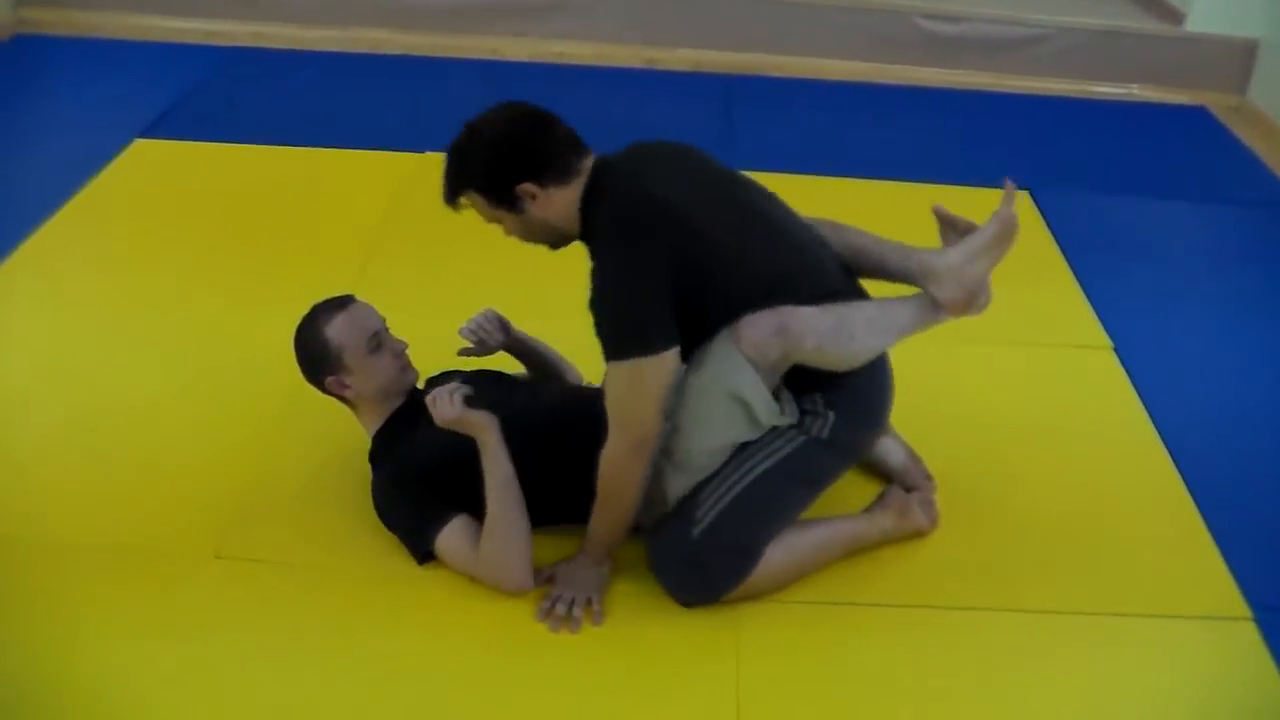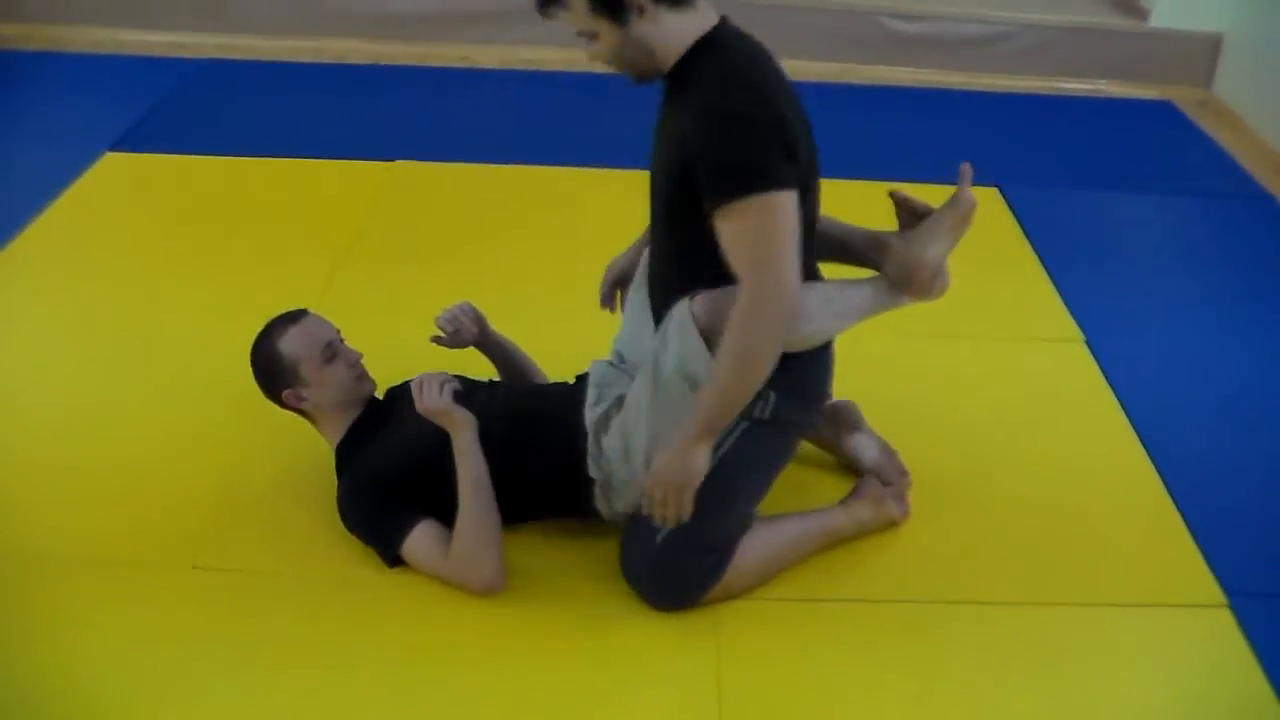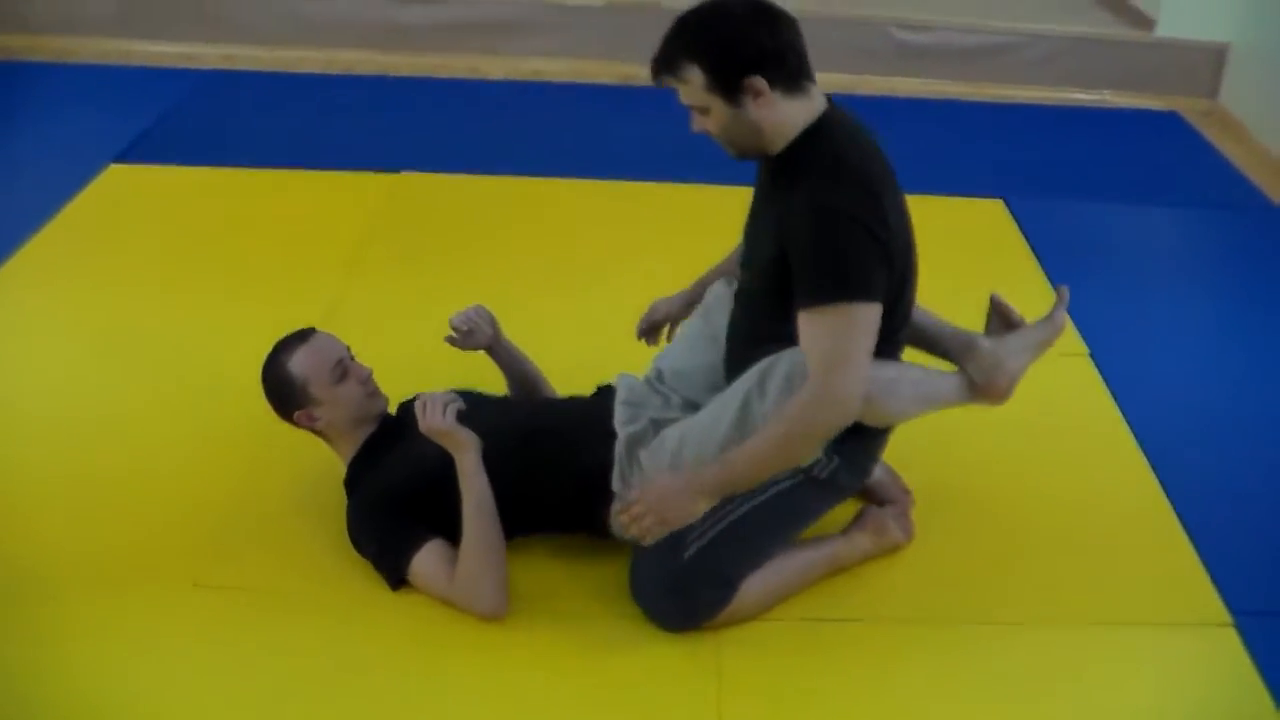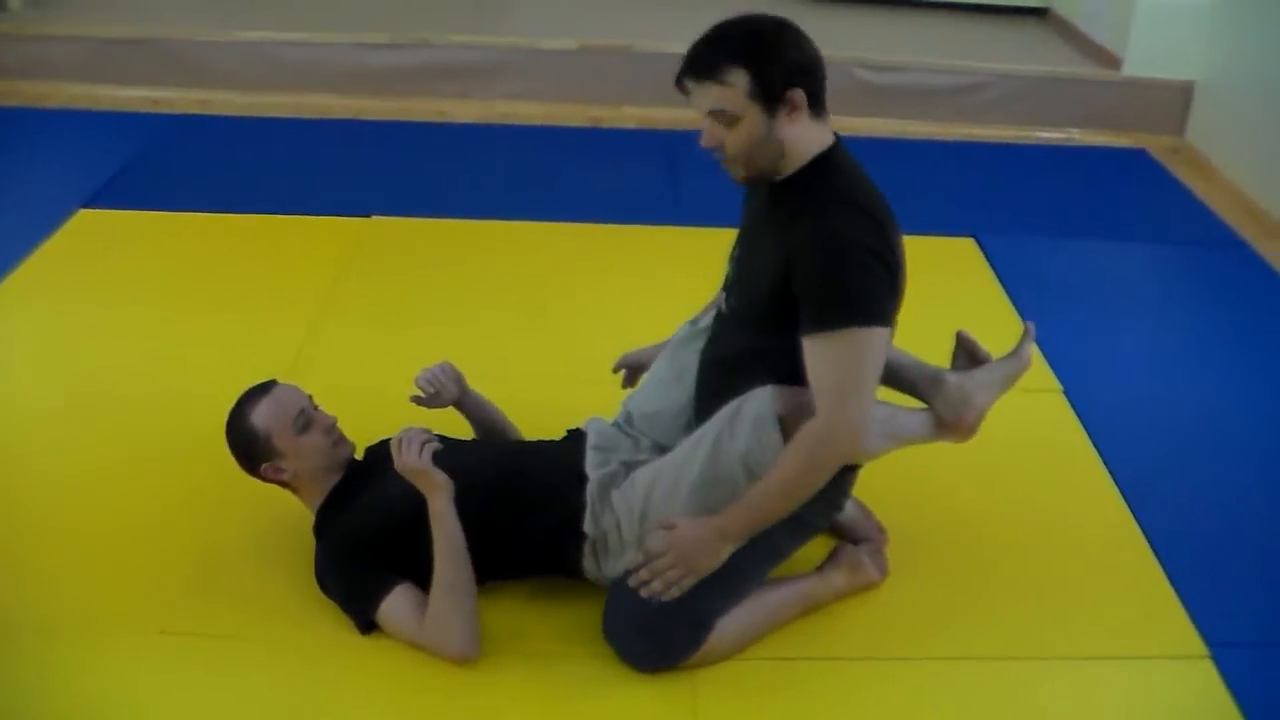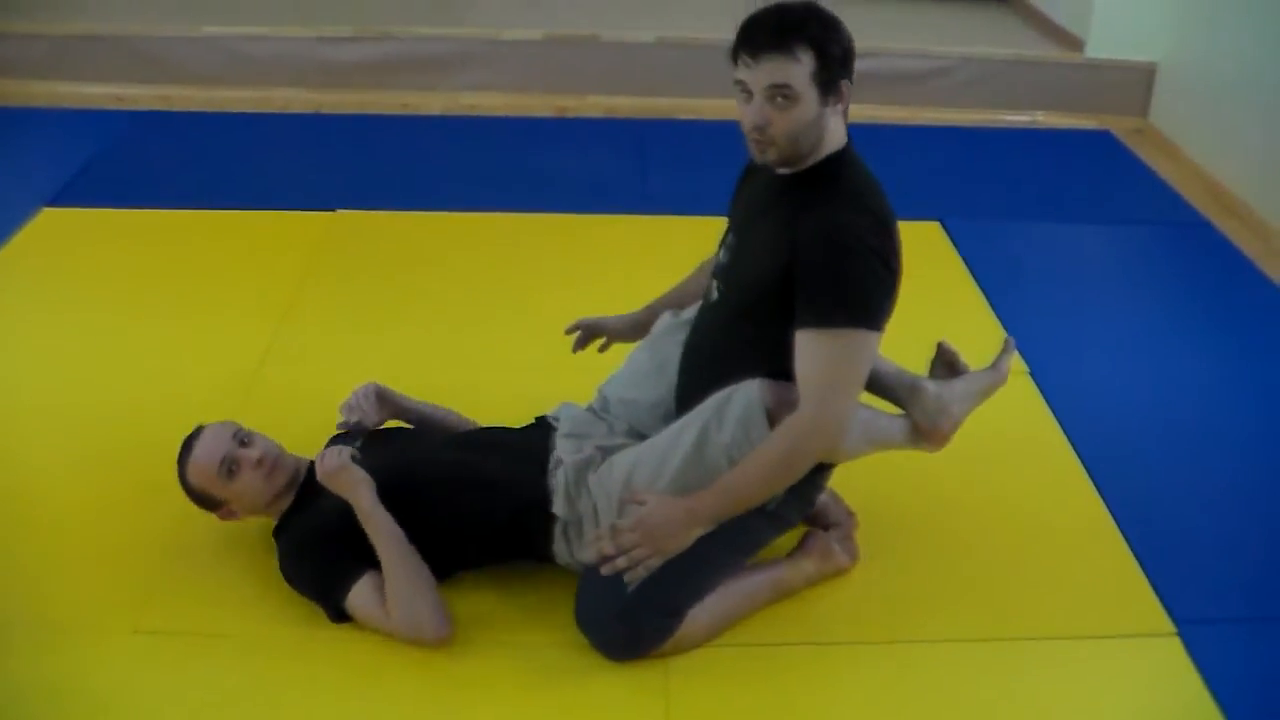
dt=0.5s
person 1, frame 1
left shoulder: (444, 391)
right shoulder: (403, 482)
left elbow: (570, 386)
right elbow: (513, 576)
left wrist: (512, 338)
right wrist: (488, 436)
person 1, frame 2
left shoulder: (406, 398)
right shoulder: (366, 490)
right elbow: (482, 574)
left wrist: (484, 337)
right wrist: (462, 433)
right knee: (717, 310)
person 1, frame 3
left shoulder: (414, 414)
right shoulder: (377, 507)
right elbow: (487, 597)
left wrist: (495, 343)
right wrist: (467, 457)
left hip: (627, 418)
left ankle: (875, 427)
right ankle: (976, 378)
person 1, frame 4
left shoulder: (381, 458)
right shoulder: (345, 553)
right elbow: (457, 642)
left wrist: (464, 395)
right wrist: (439, 496)
left hip: (597, 459)
right hip: (609, 533)
right knee: (774, 408)
person 1, frame 5
left shoulder: (346, 443)
right shoulder: (311, 547)
right elbow: (428, 624)
left wrist: (392, 405)
right wrist: (362, 499)
left hip: (563, 443)
right hip: (575, 520)
left knee: (695, 326)
right knee: (761, 402)
right ankle: (919, 419)
person 2, frame 1
left shoulder: (627, 267)
right shoulder: (649, 163)
left elbow: (633, 442)
left wrist: (595, 556)
left hip: (831, 391)
right hip: (838, 340)
left knee: (689, 565)
left ankle: (886, 521)
person 2, frame 2
left shoulder: (731, 104)
right shoulder: (705, 64)
left elbow: (771, 297)
left wrist: (693, 441)
right wrist: (646, 247)
left hip: (759, 370)
left knee: (663, 573)
right ankle: (821, 424)
person 2, frame 3
left shoulder: (836, 206)
right shoulder: (800, 140)
left elbow: (836, 396)
left wrist: (700, 486)
right wrist: (690, 297)
left hip: (815, 432)
right hip: (762, 394)
left knee: (669, 589)
left ankle: (862, 538)
person 2, frame 4
left shoulder: (840, 232)
right shoulder: (774, 175)
left elbow: (843, 426)
left wrist: (722, 534)
left hip: (780, 465)
right hip: (730, 428)
left knee: (642, 631)
person 2, frame 5
left shoulder: (844, 234)
right shoulder: (770, 168)
left elbow: (825, 422)
left wrist: (693, 515)
right wrist: (637, 320)
left hip: (758, 454)
right hip: (703, 419)
left knee: (616, 619)
right knee: (583, 466)
left ankle: (807, 561)
